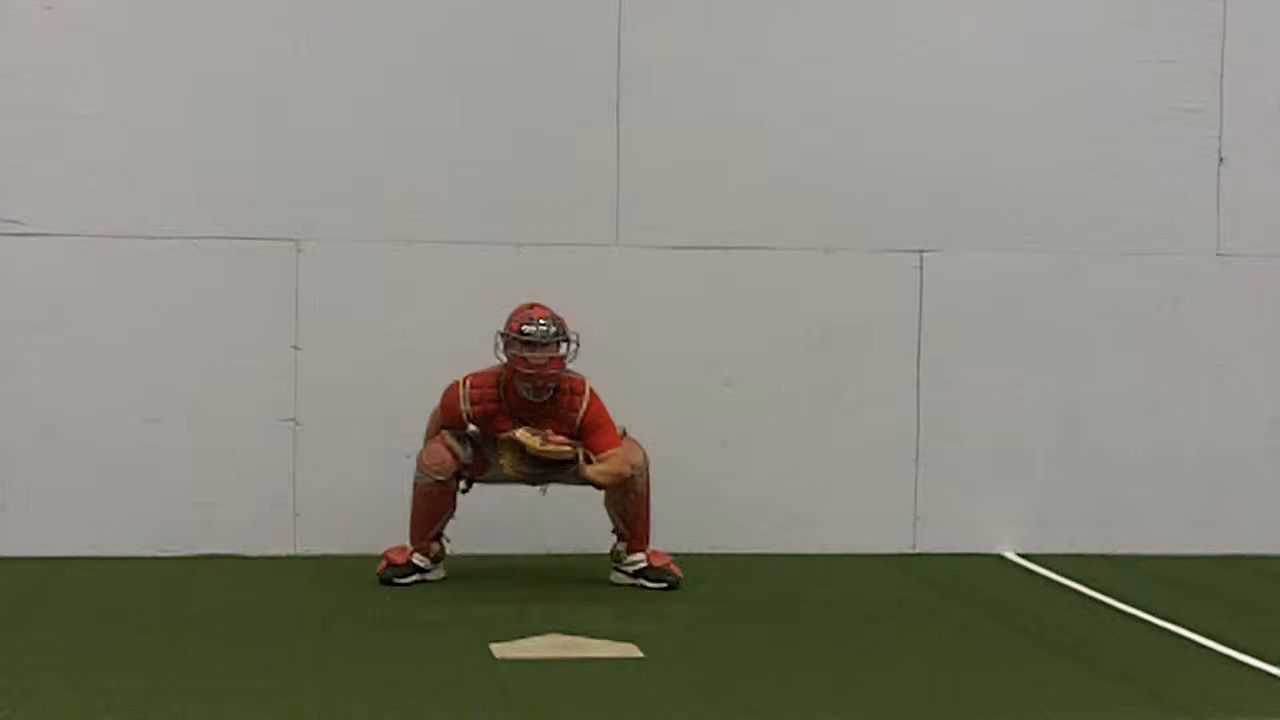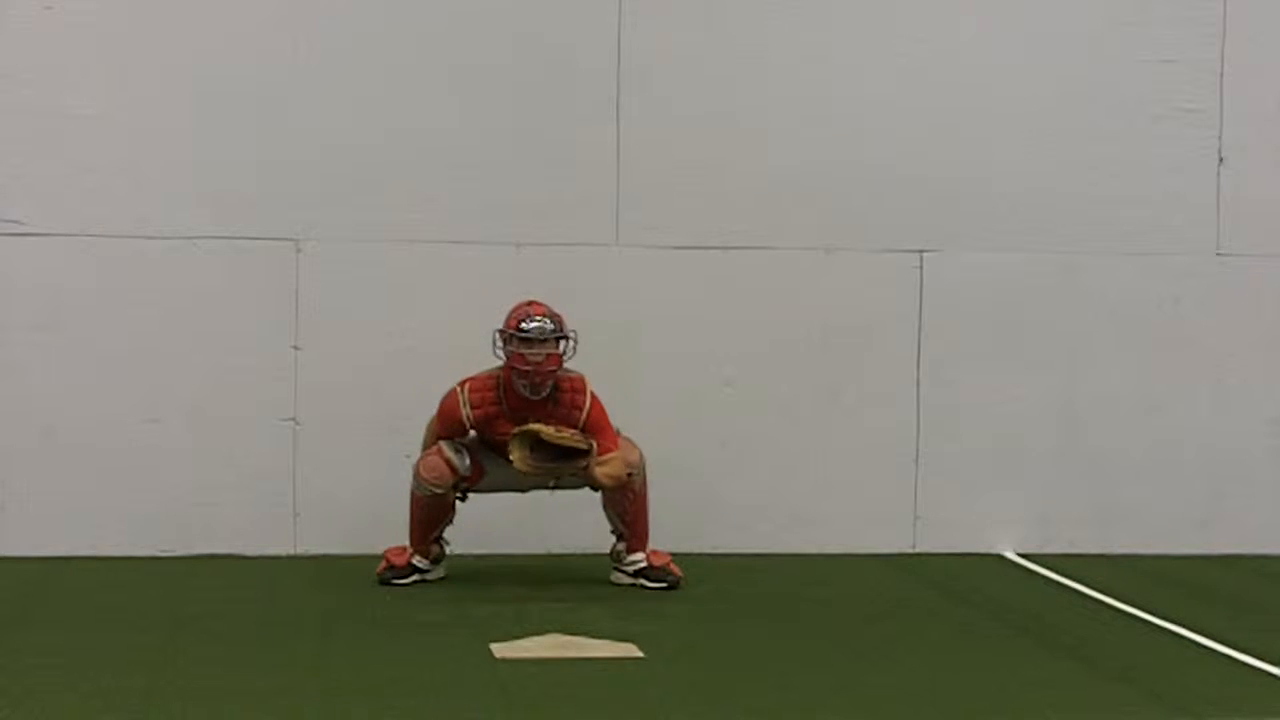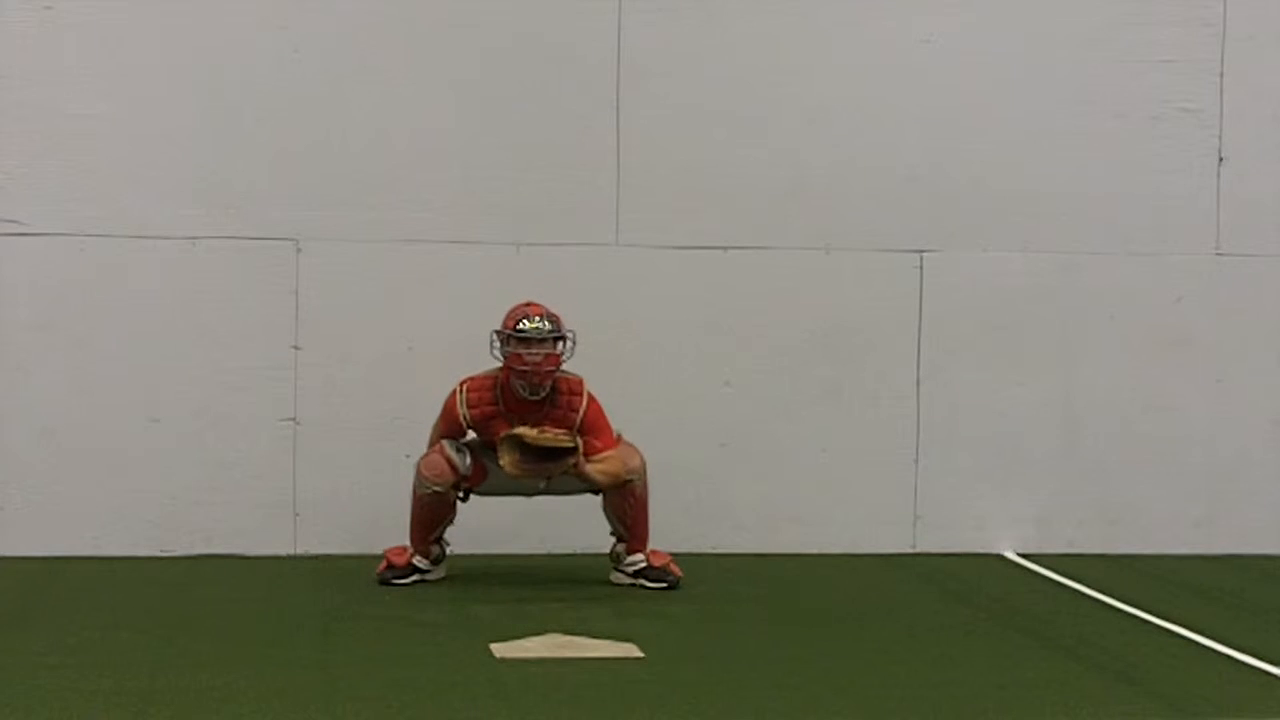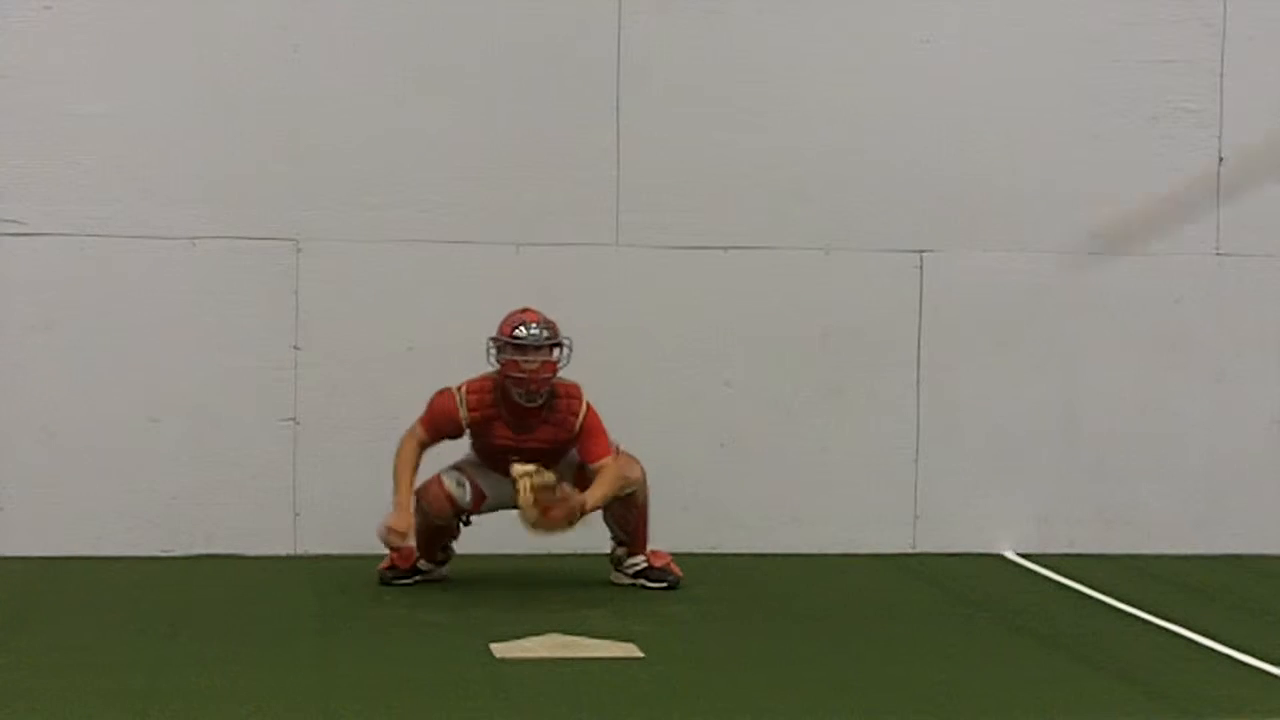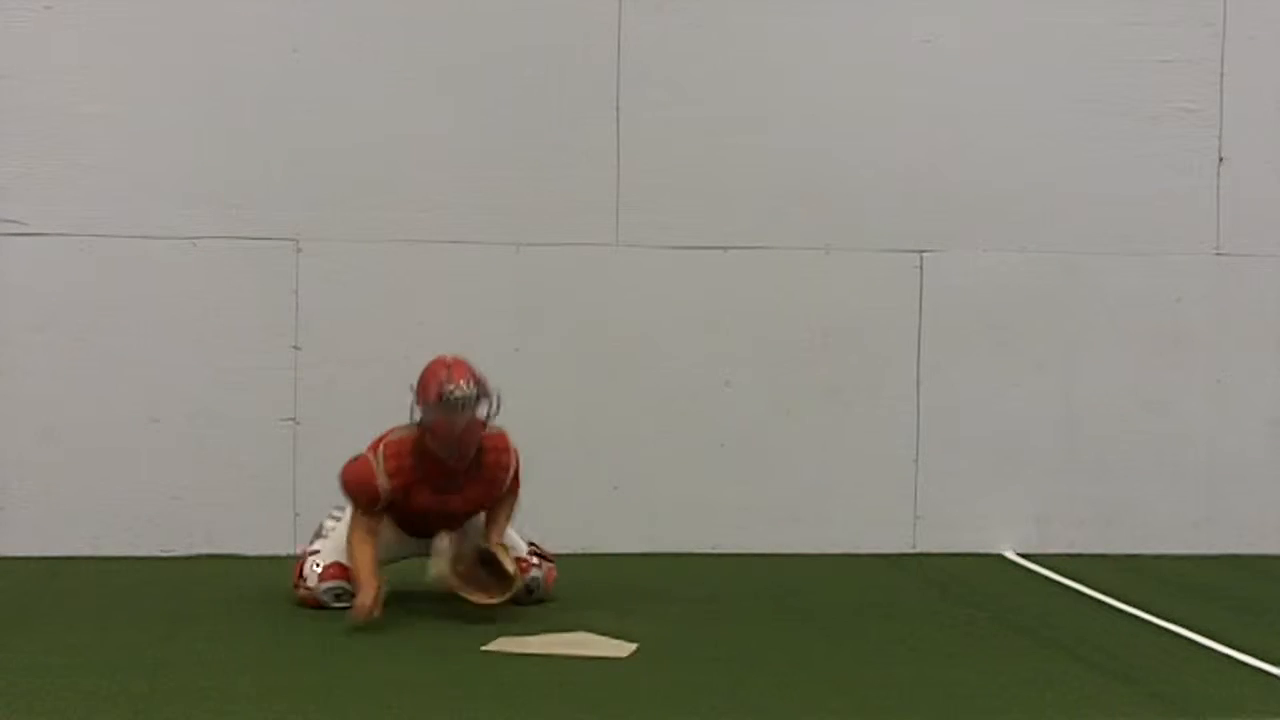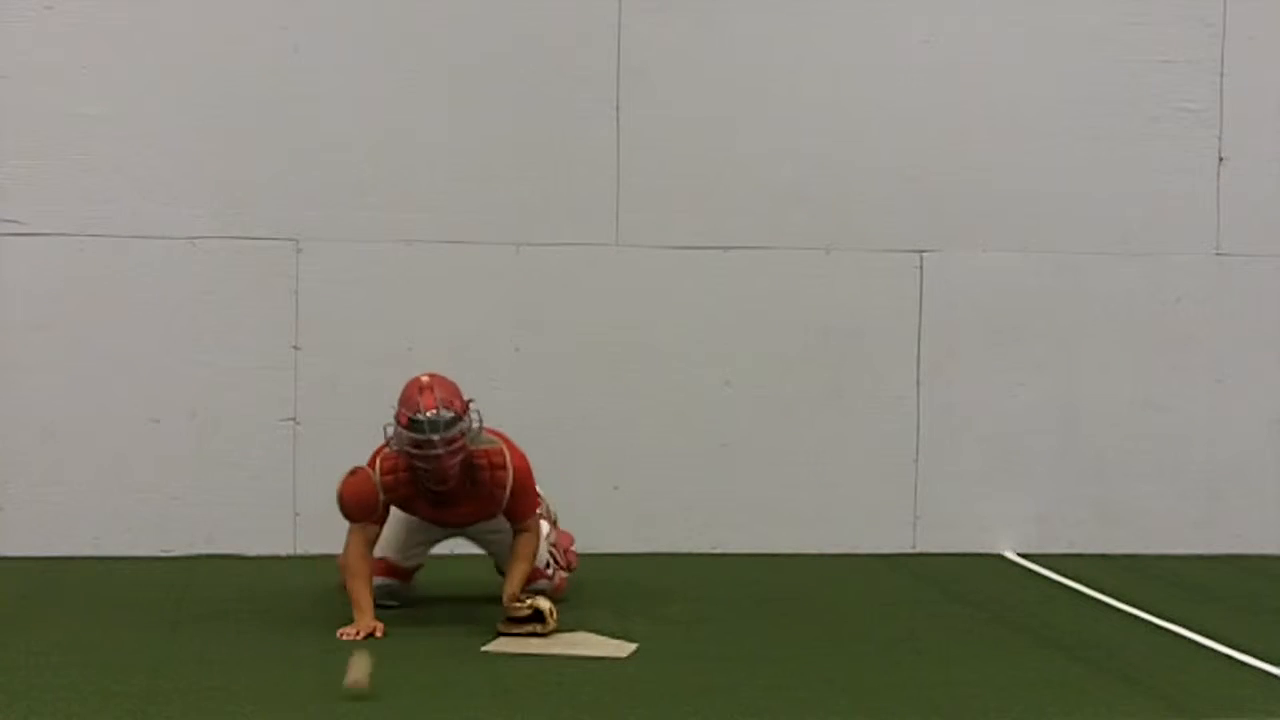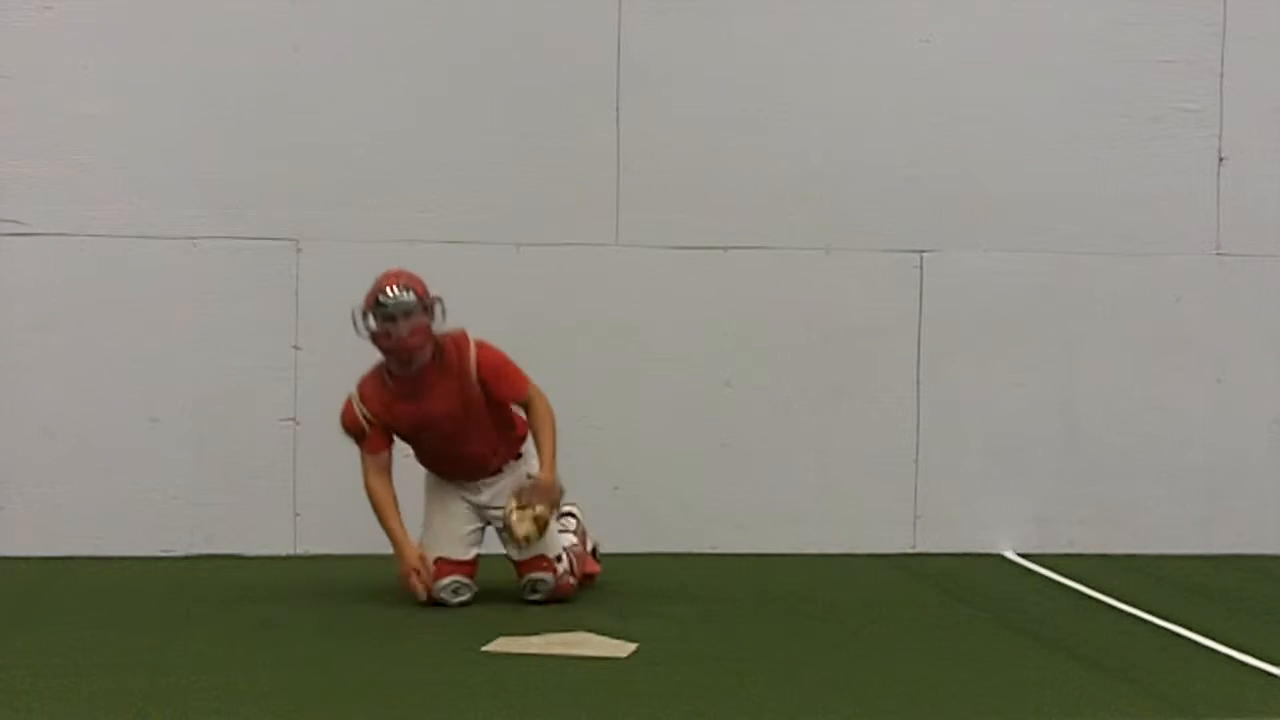
dt=0.5s
person 1, frame 1
left shoulder: (579, 396)
right shoulder: (477, 391)
left elbow: (619, 467)
right elbow: (439, 422)
left wrist: (586, 473)
right wrist: (431, 471)
right hip: (497, 455)
left knee: (632, 458)
right knee: (436, 457)
left ankle: (633, 557)
right ankle: (423, 554)
person 1, frame 2
left shoulder: (578, 396)
right shoulder: (474, 395)
left elbow: (617, 471)
right elbow: (436, 432)
left wrist: (593, 474)
right wrist: (429, 481)
right hip: (494, 462)
left knee: (627, 456)
right knee: (432, 468)
left ankle: (632, 558)
right ankle: (423, 555)
person 1, frame 3
left shoulder: (576, 398)
right shoulder: (473, 395)
left elbow: (616, 469)
right elbow: (441, 440)
left wrist: (585, 471)
left hip: (562, 466)
right hip: (497, 465)
left knee: (629, 461)
right knee: (433, 466)
left ankle: (632, 558)
right ankle: (424, 556)
person 1, frame 4
left shoulder: (573, 404)
right shoulder: (471, 398)
left elbow: (608, 472)
right elbow: (414, 441)
left wrist: (584, 504)
right wrist: (402, 508)
left hip: (556, 473)
right hip: (493, 475)
left knee: (628, 473)
right knee: (435, 499)
left ankle: (632, 560)
right ankle: (430, 560)
person 1, frame 5
left shoulder: (500, 452)
right shoulder: (389, 456)
left elbow: (506, 496)
right elbow: (363, 531)
left wrist: (493, 538)
right wrist: (367, 590)
left hip: (463, 526)
right hip: (392, 525)
left knee: (537, 583)
right knee: (321, 591)
right ankle: (332, 531)
person 1, frame 6
left shoulder: (503, 462)
right shoulder: (386, 469)
left elbow: (526, 529)
right elbow: (360, 542)
left wrist: (512, 590)
right wrist: (364, 616)
left hip: (492, 514)
left knee: (546, 584)
right knee: (379, 587)
left ankle: (548, 532)
person 1, frame 7
left shoulder: (467, 355)
right shoulder: (371, 396)
left elbow: (535, 401)
right elbow: (377, 476)
left wrist: (549, 468)
right wrist: (403, 546)
left hip: (512, 471)
right hip: (449, 485)
left knee: (549, 587)
right knee: (448, 591)
left ankle: (568, 531)
right ankle: (419, 560)
